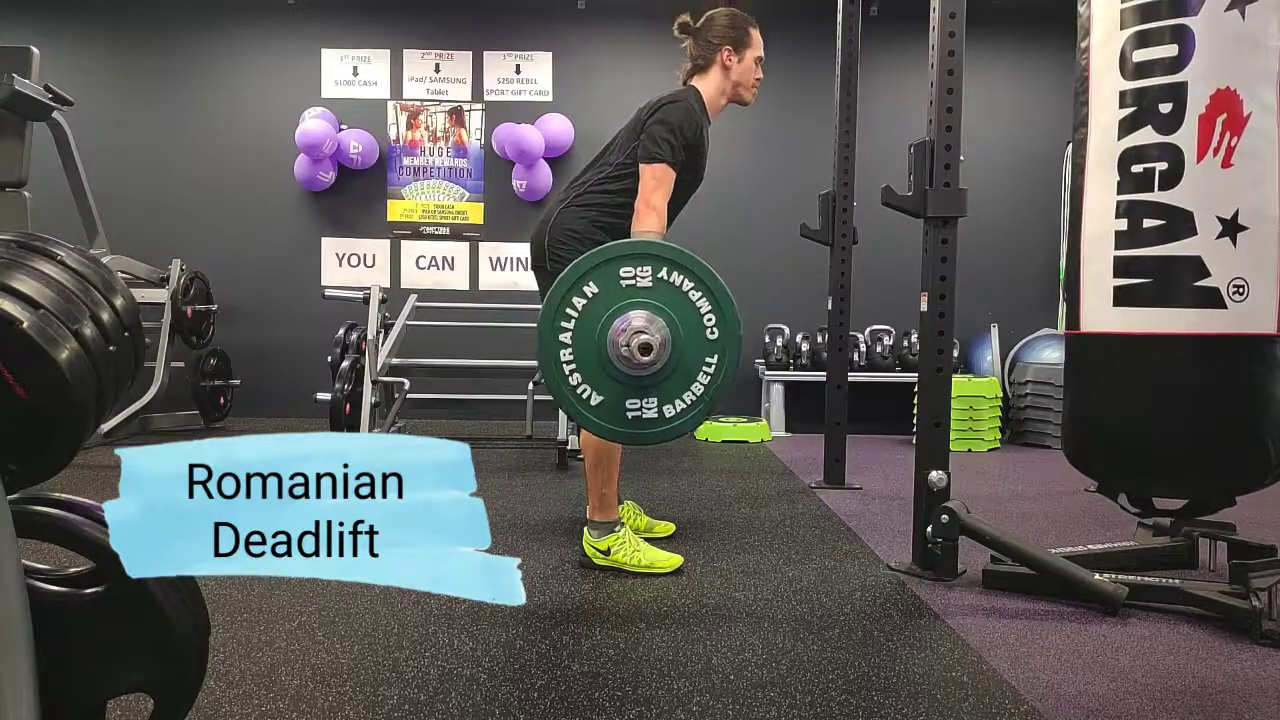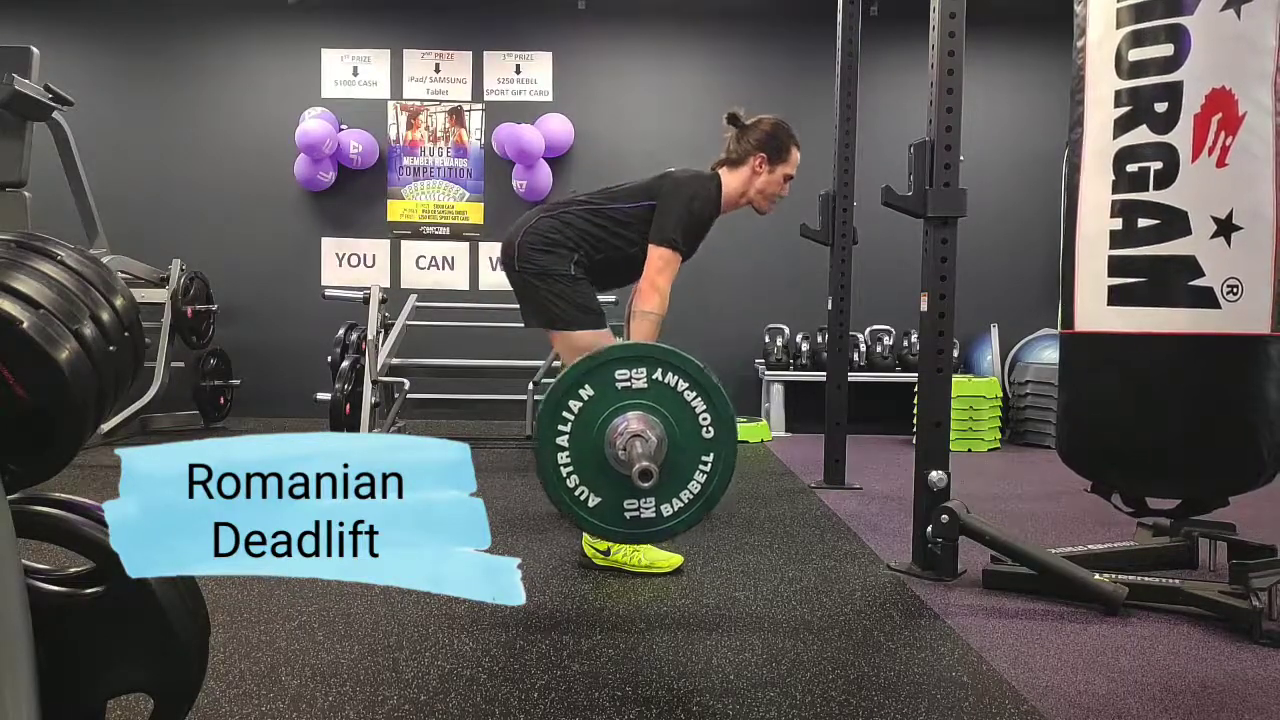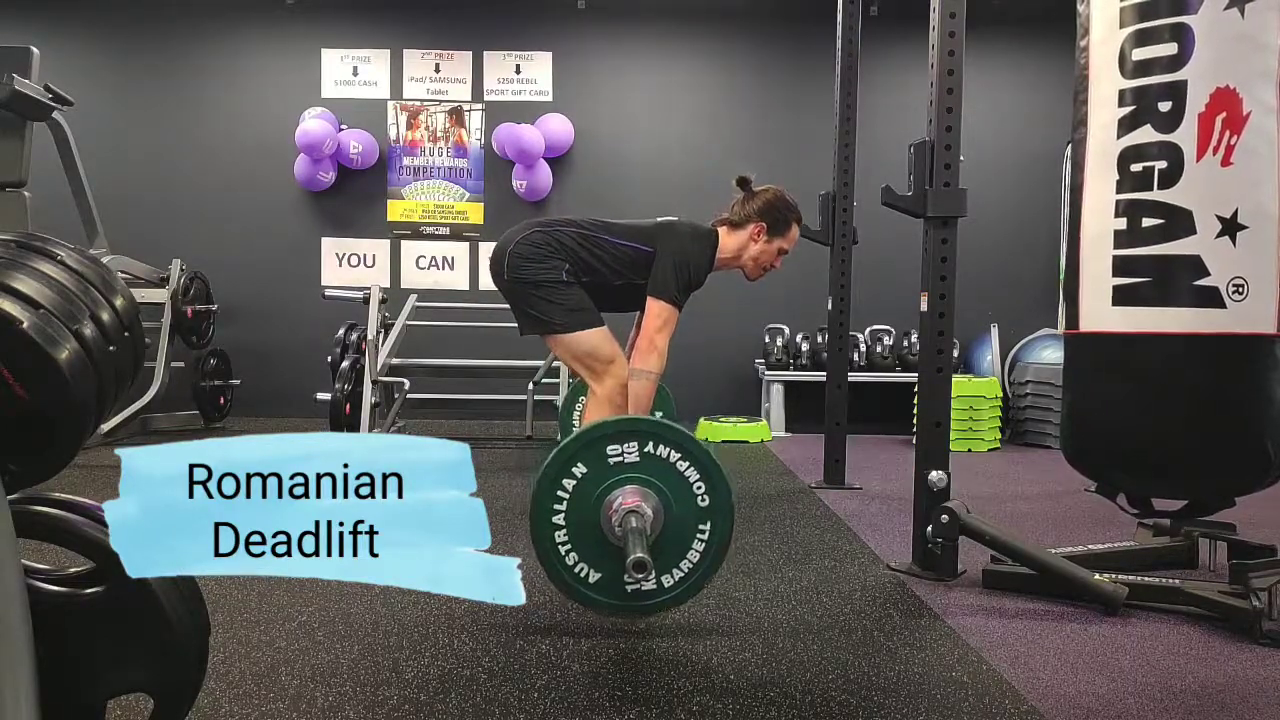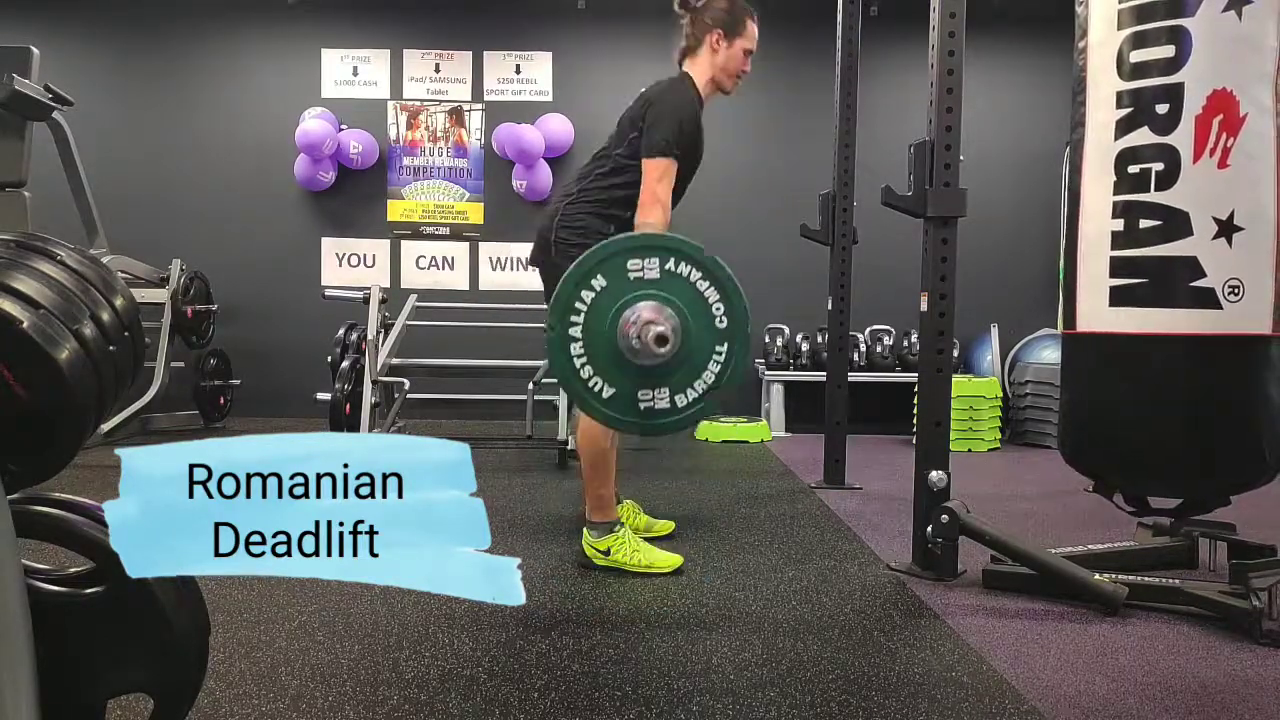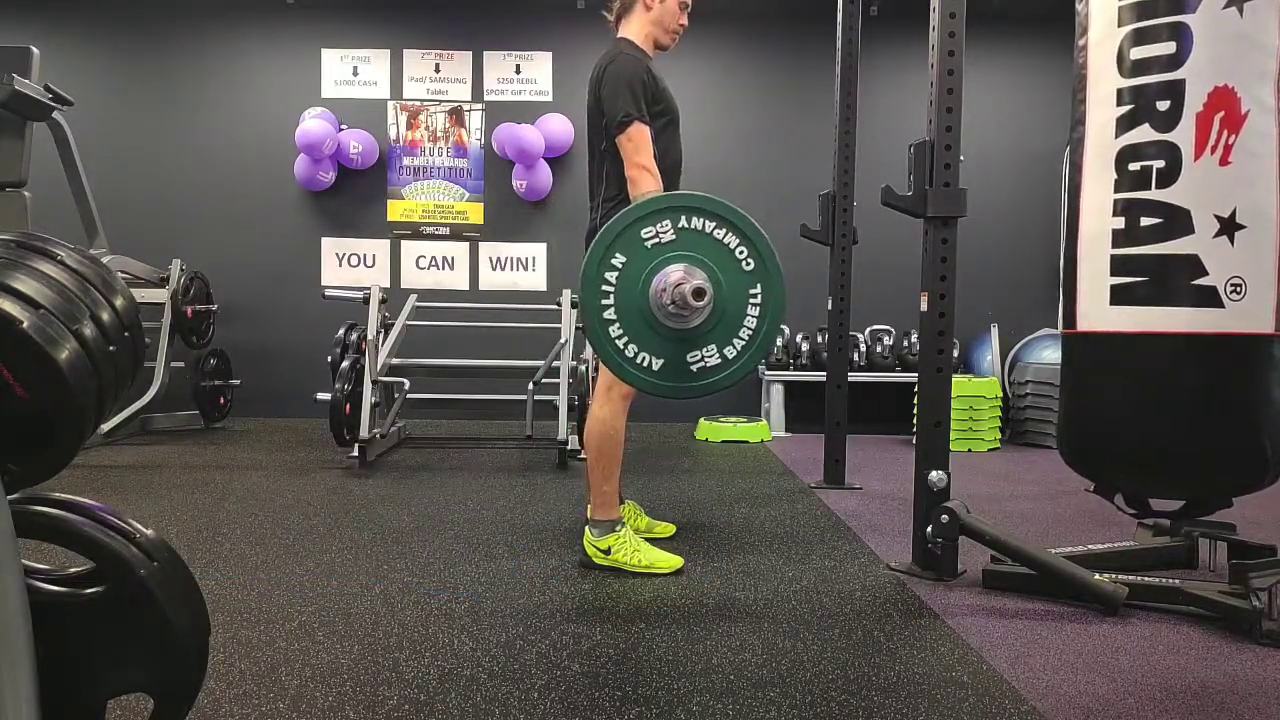
dt=1s
person 1, frame 1
left shoulder: (688, 115)
right shoulder: (681, 114)
left elbow: (650, 209)
right elbow: (649, 208)
left hip: (580, 246)
right hip: (575, 246)
left ankle: (609, 509)
right ankle: (603, 535)
person 1, frame 2
left shoulder: (696, 194)
right shoulder: (694, 196)
left elbow: (646, 284)
right elbow: (654, 288)
left hip: (541, 251)
right hip: (545, 253)
right ankle: (606, 537)
person 1, frame 3
left shoulder: (690, 246)
right shoulder: (688, 249)
left elbow: (644, 338)
right elbow: (652, 344)
left hip: (527, 257)
right hip: (533, 260)
left knee: (609, 377)
right knee: (612, 380)
person 1, frame 4
left shoulder: (677, 100)
right shoulder: (677, 101)
left elbow: (648, 201)
right elbow: (652, 204)
left hip: (578, 241)
right hip: (579, 243)
left ankle: (610, 507)
right ankle: (603, 533)
person 1, frame 5
left shoulder: (631, 68)
right shoulder: (626, 66)
right elbow: (640, 170)
left knee: (618, 384)
right knee: (617, 386)
left ankle: (610, 508)
right ankle: (604, 534)
